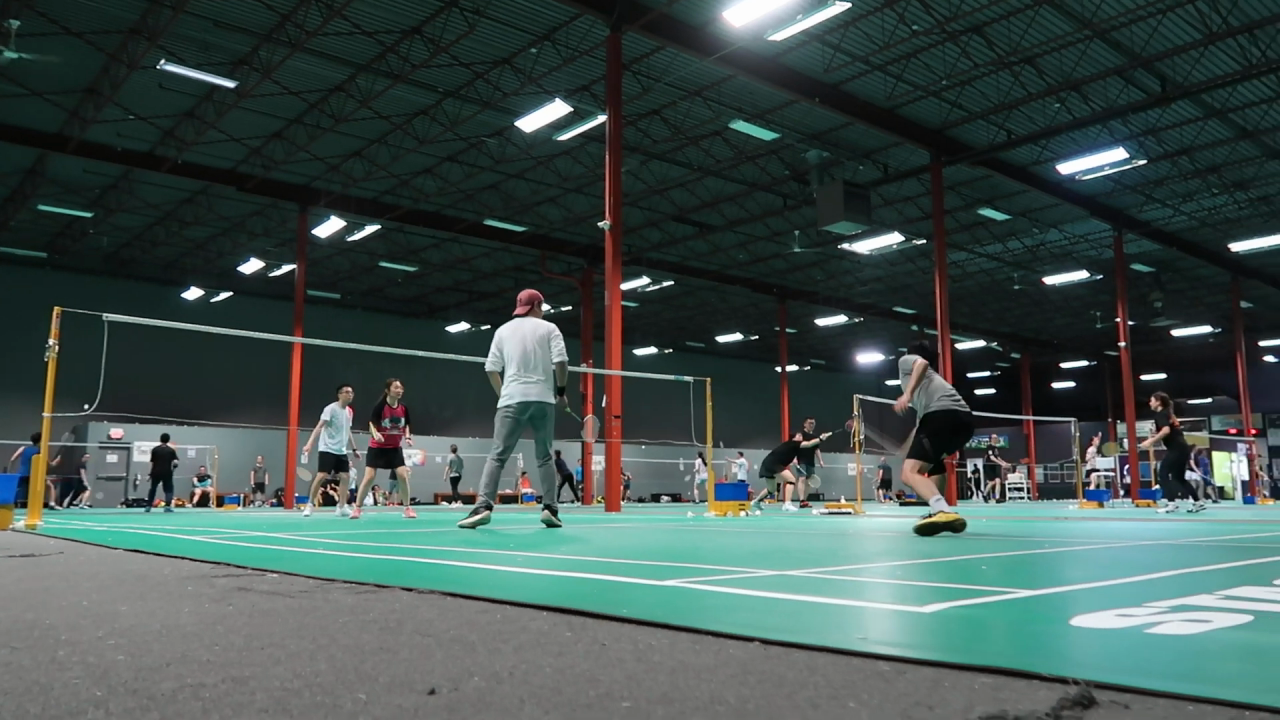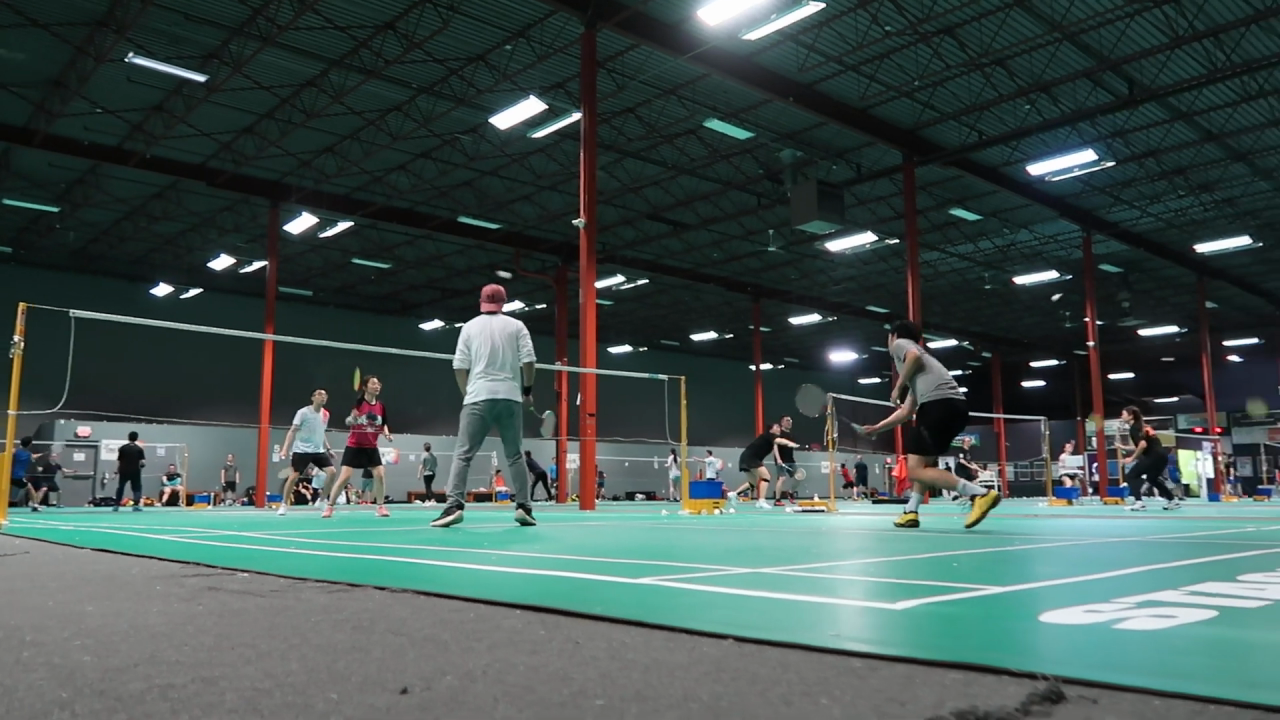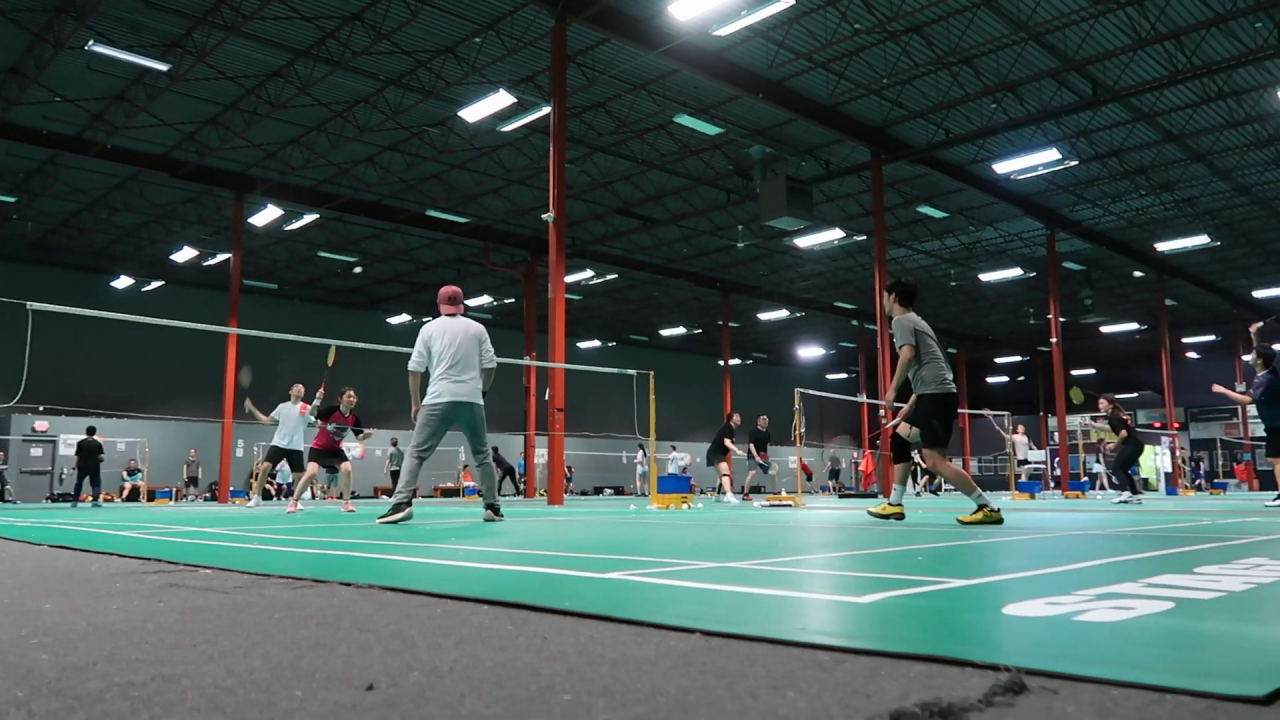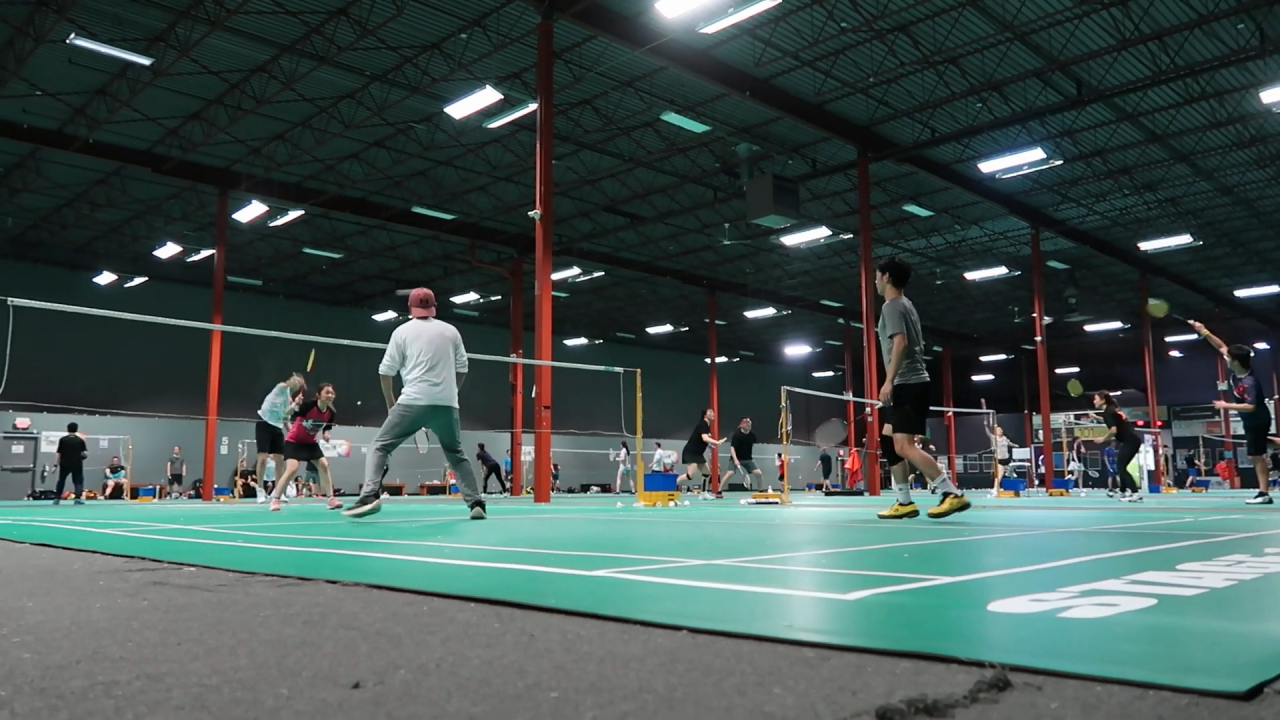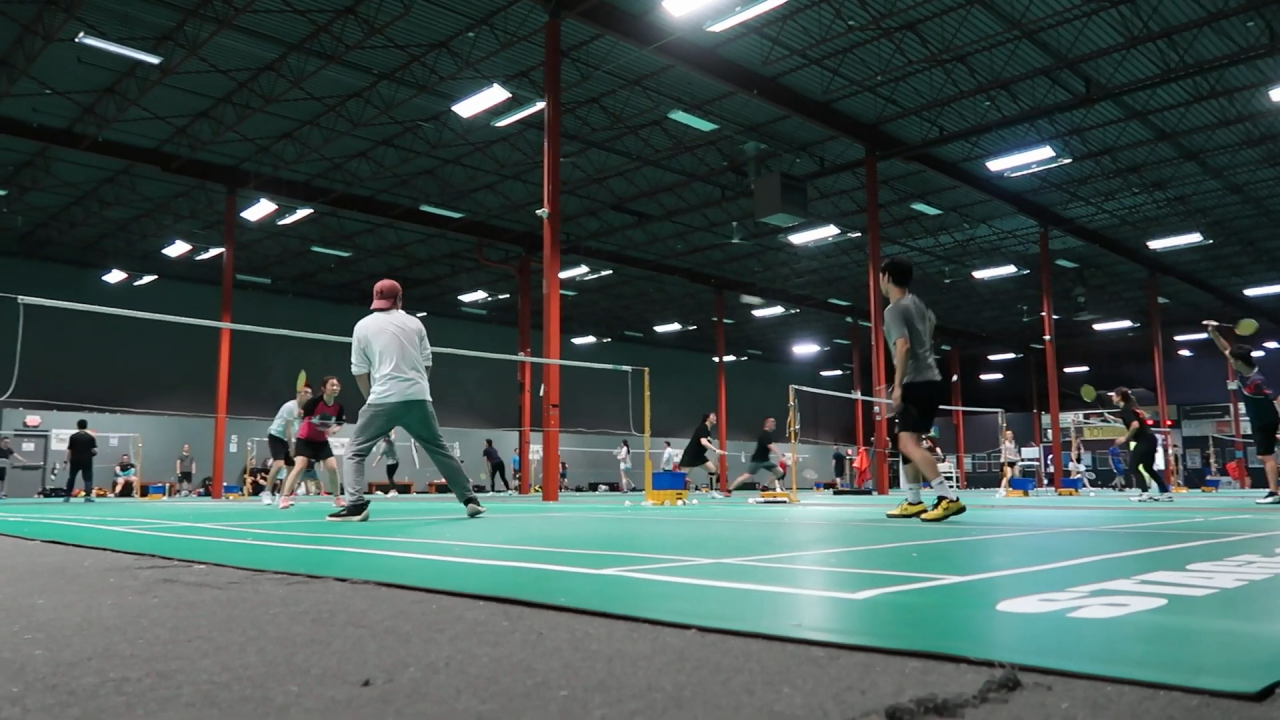
dt=0.3s
person 1, frame 1
left shoulder: (503, 330)
right shoulder: (549, 328)
left elbow: (492, 368)
right elbow: (560, 361)
left wrist: (503, 396)
right wrist: (561, 391)
left hip: (512, 400)
right hip: (542, 399)
left knee: (497, 456)
right knee: (544, 457)
left ankle: (483, 507)
right ankle: (550, 508)
person 1, frame 2
left shoulder: (470, 327)
right shoulder: (516, 326)
left elbow: (460, 366)
right elbow: (528, 361)
left wrist: (467, 396)
right wrist: (527, 390)
left hip: (478, 398)
right hip: (509, 398)
left knee: (463, 454)
right knee: (514, 455)
left ankle: (454, 506)
right ankle: (523, 507)
person 1, frame 3
left shoulder: (429, 328)
right shoulder: (477, 328)
left elbow: (415, 368)
right elbow: (490, 365)
left wrist: (415, 402)
right wrist: (482, 391)
left hip: (439, 399)
right hip: (471, 400)
left knee: (416, 453)
right knee: (483, 455)
left ankle: (402, 503)
right ankle: (492, 506)
person 1, frame 4
left shoulder: (402, 331)
right shoulder: (451, 331)
left elbow: (386, 372)
right elbow: (462, 369)
left wrist: (392, 404)
left hip: (414, 401)
right hip: (446, 404)
left knee: (380, 446)
right knee: (457, 456)
left ankle: (370, 496)
right ankle: (476, 503)
person 1, frame 5
left shoulder: (363, 326)
right shoulder: (414, 323)
left elbow: (359, 371)
right elbow: (427, 363)
left wrist: (371, 399)
left hip: (384, 399)
right hip: (417, 397)
left knee: (356, 450)
right knee: (440, 450)
left ankle: (356, 504)
right ankle: (469, 498)
person 2, frame 1
left shoulder: (907, 361)
right shoulder: (932, 377)
left elbow: (921, 362)
right elbow: (919, 427)
left wrist: (907, 392)
right wrist: (906, 451)
left hip: (940, 416)
right hip: (963, 418)
left knee: (910, 473)
right knee: (934, 463)
left ankle: (945, 513)
right ankle: (941, 515)
person 2, frame 2
left shoulder: (901, 345)
left elbow: (912, 356)
right elbow: (907, 411)
left wrist: (898, 387)
right wrist: (877, 427)
left hip: (938, 404)
right hip: (957, 407)
left knee: (916, 470)
right knee: (921, 458)
left ankle: (980, 494)
right ankle: (910, 512)
person 2, frame 3
left shoulder: (901, 320)
right shoulder: (917, 322)
left elbow: (908, 354)
left wrist: (892, 388)
right wrist: (909, 407)
left hip: (936, 395)
right hip: (935, 395)
left knee: (935, 461)
right knee: (899, 438)
left ankle: (988, 508)
right ankle: (894, 504)
person 2, frame 4
left shoulder: (892, 306)
right shoulder: (906, 305)
left elbow: (900, 343)
left wrist: (888, 381)
left hip: (909, 384)
right hip: (909, 385)
left knee: (904, 445)
right knee: (889, 441)
left ankle: (953, 494)
right ankle: (905, 502)
person 2, frame 5
left shoulder: (894, 309)
right shoulder: (915, 302)
left elbow: (903, 346)
right elbow: (930, 322)
left wrist: (897, 386)
left hip: (918, 384)
right hip: (929, 382)
left knee: (909, 444)
right knee: (907, 443)
left ankle: (948, 498)
right ankle: (914, 502)
